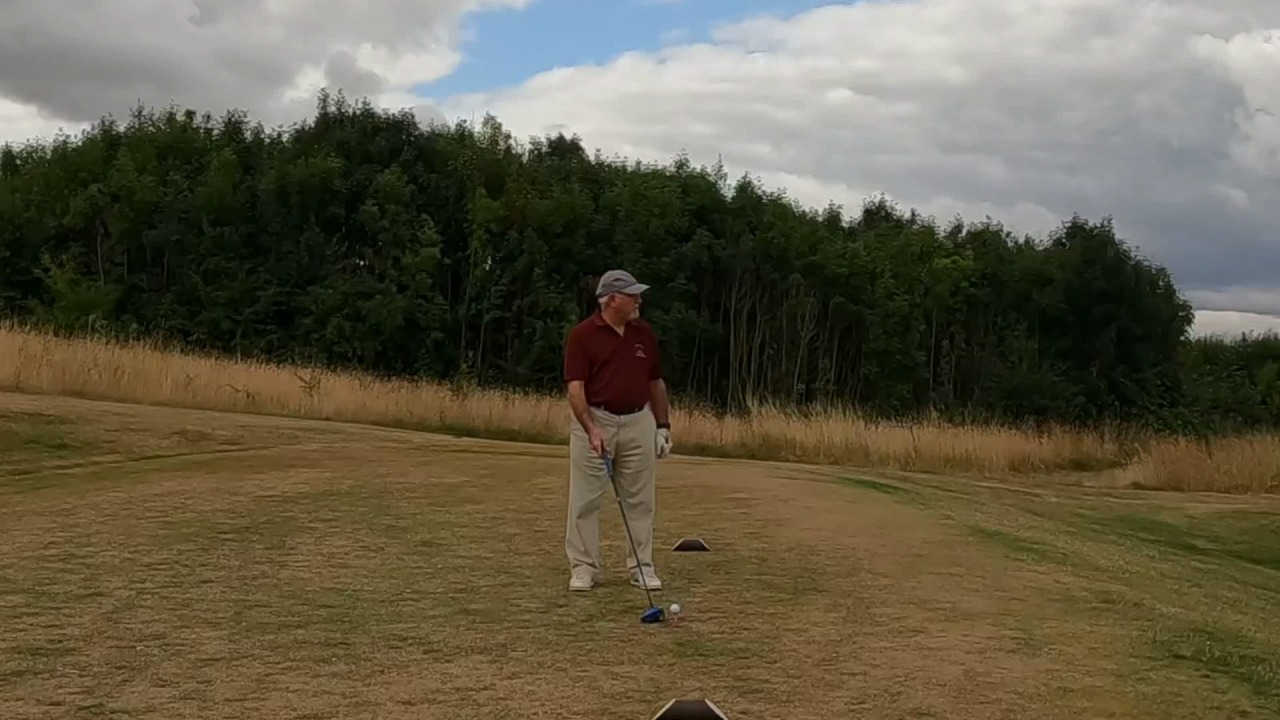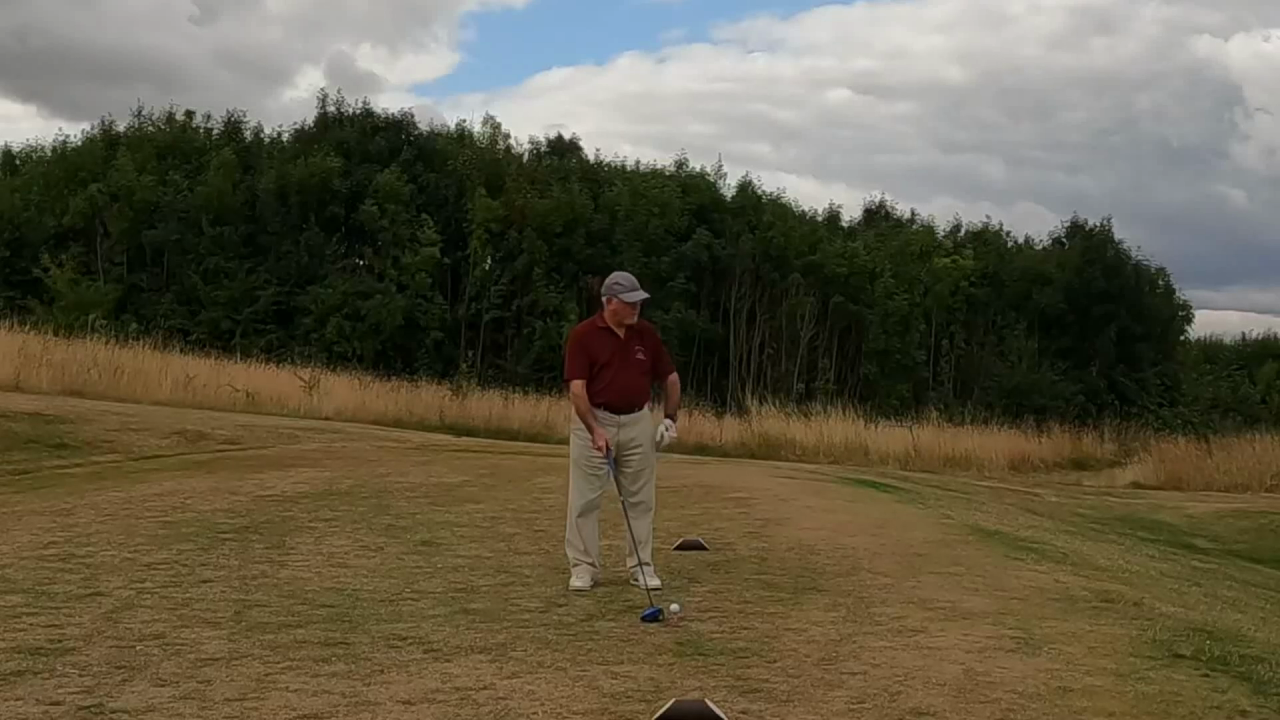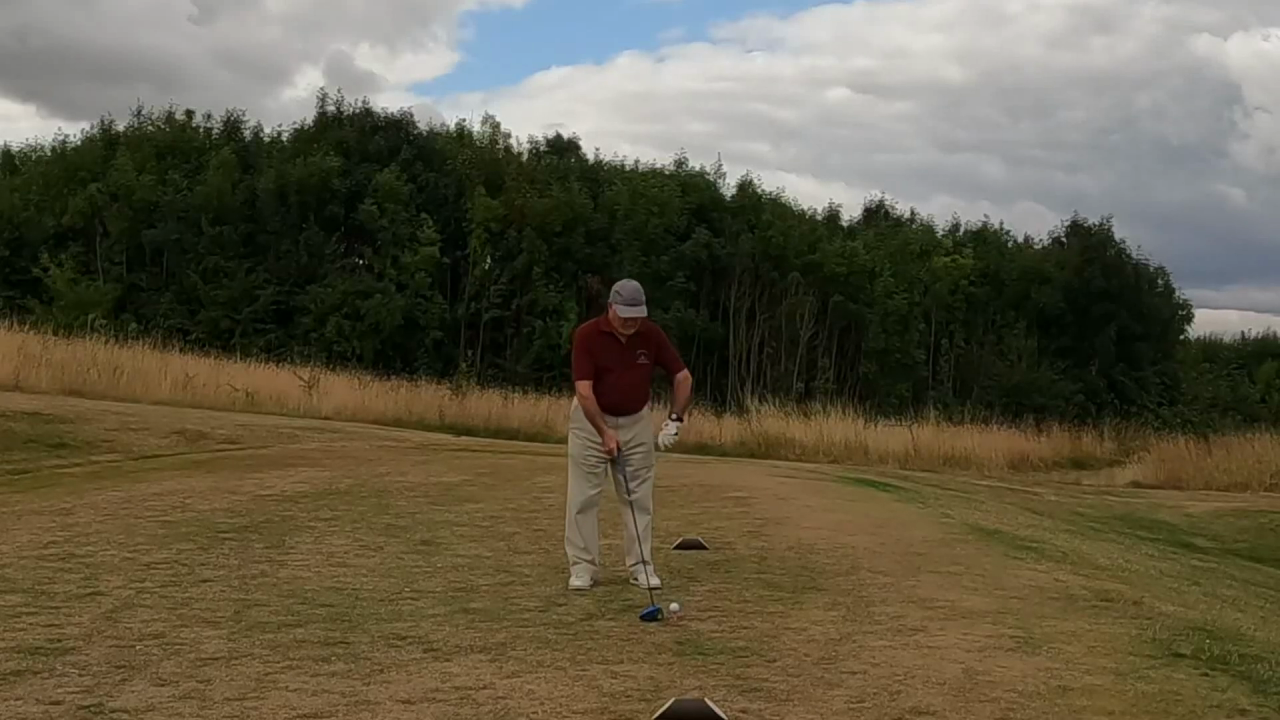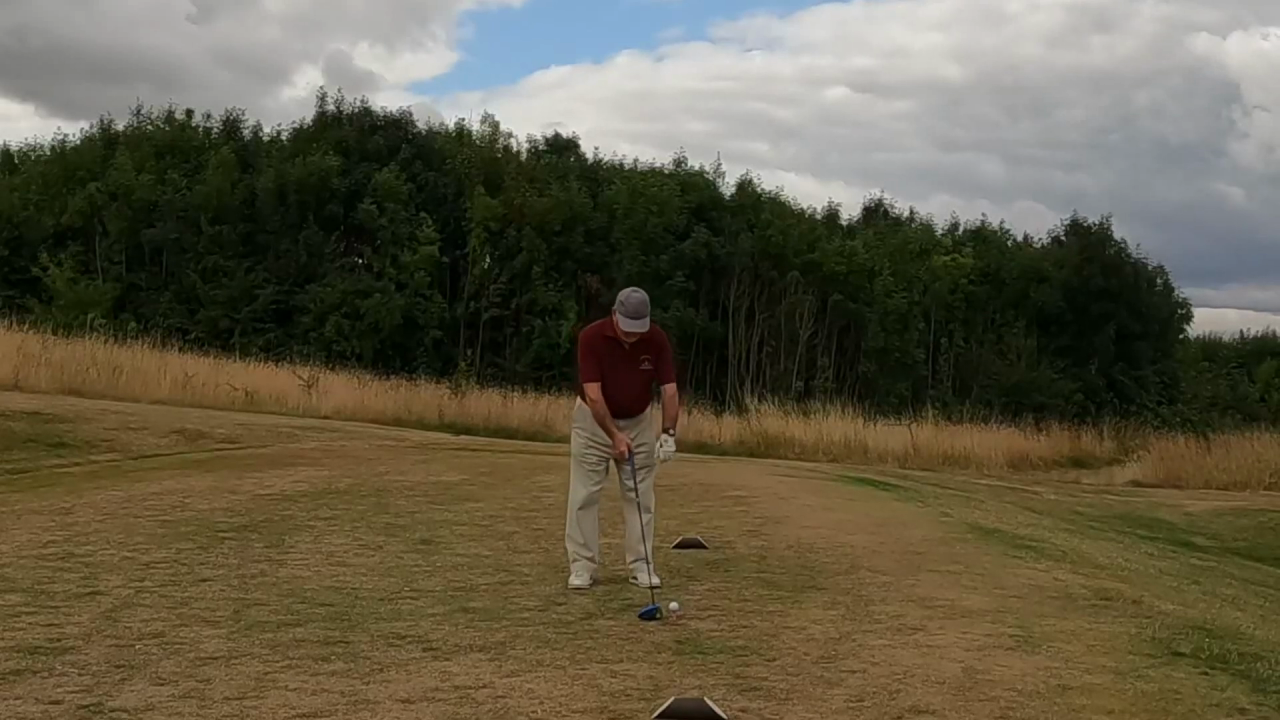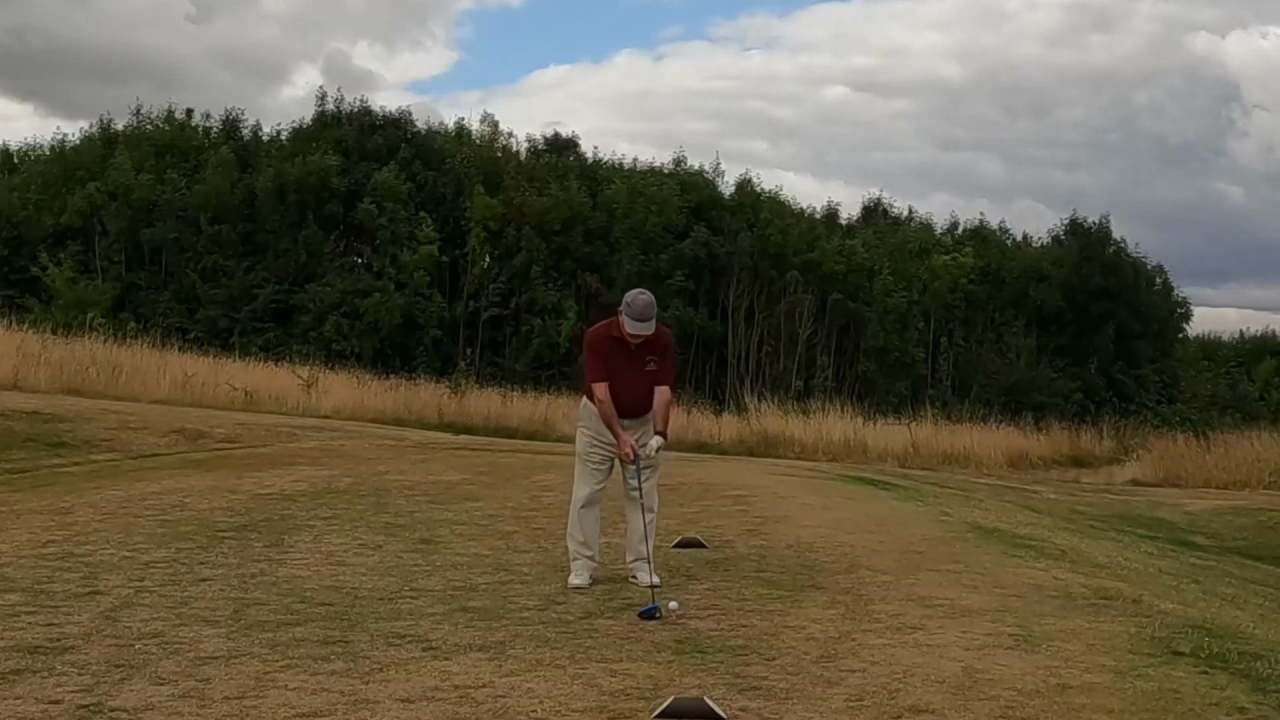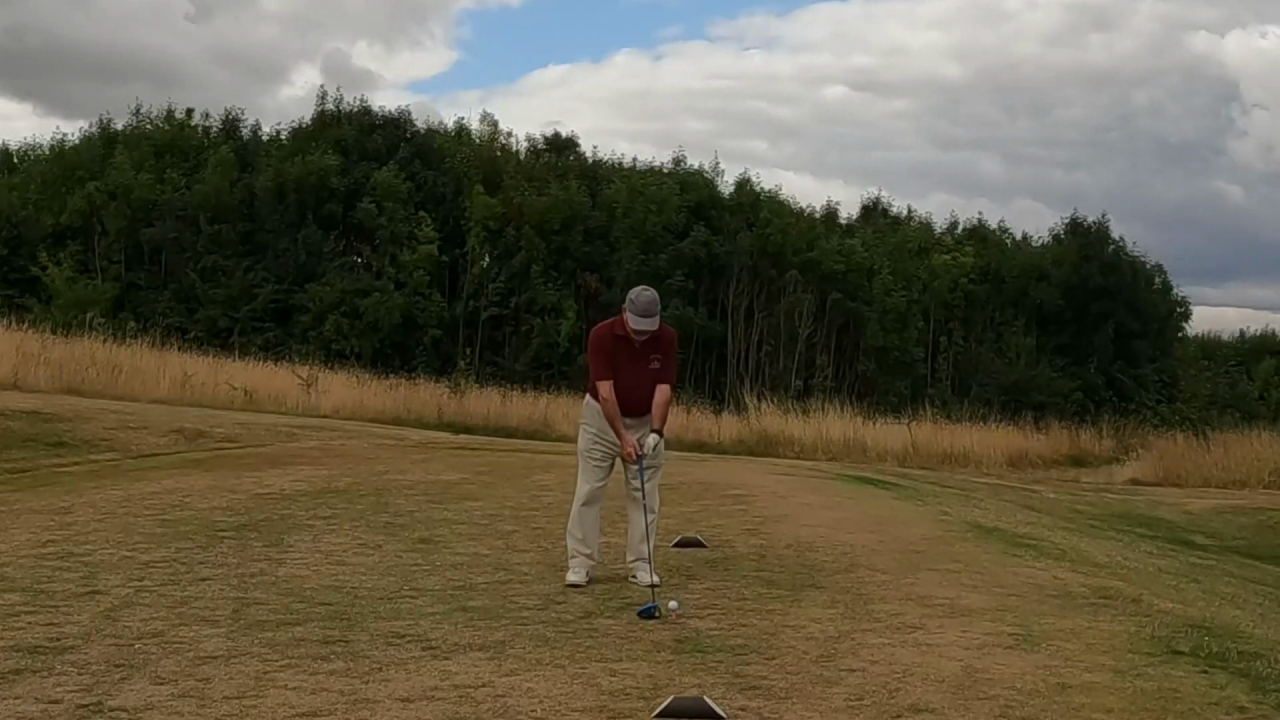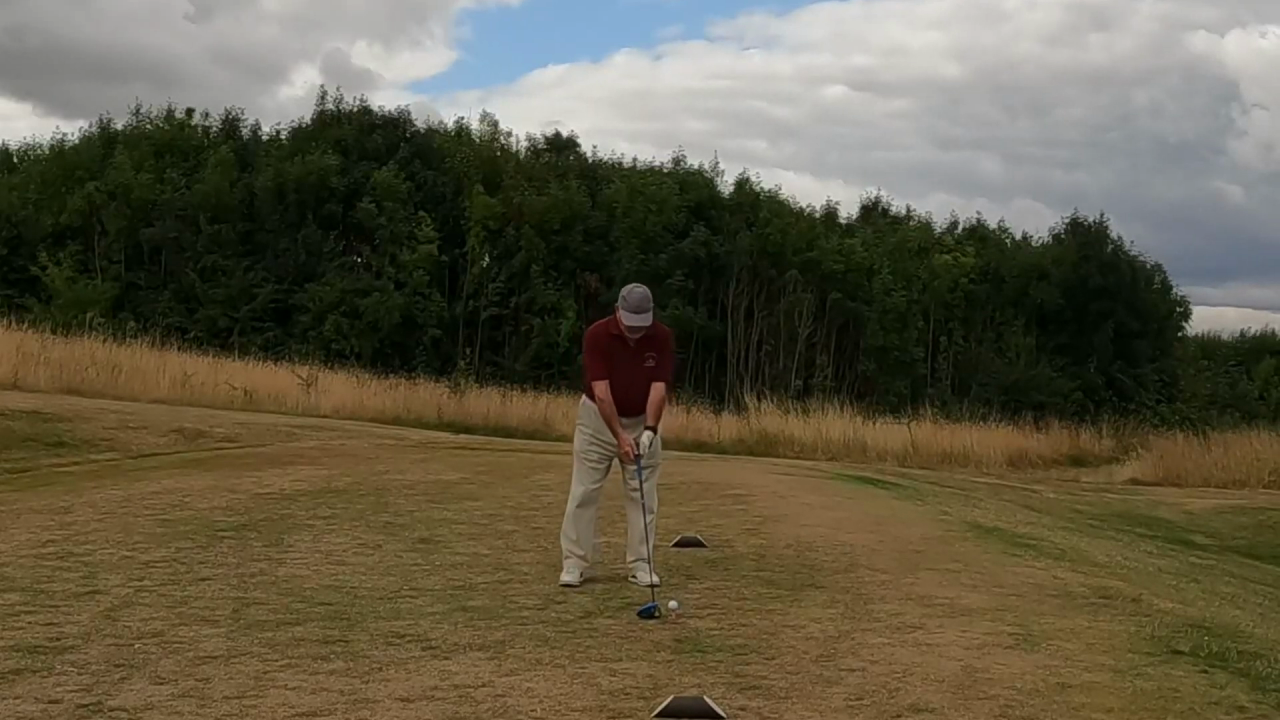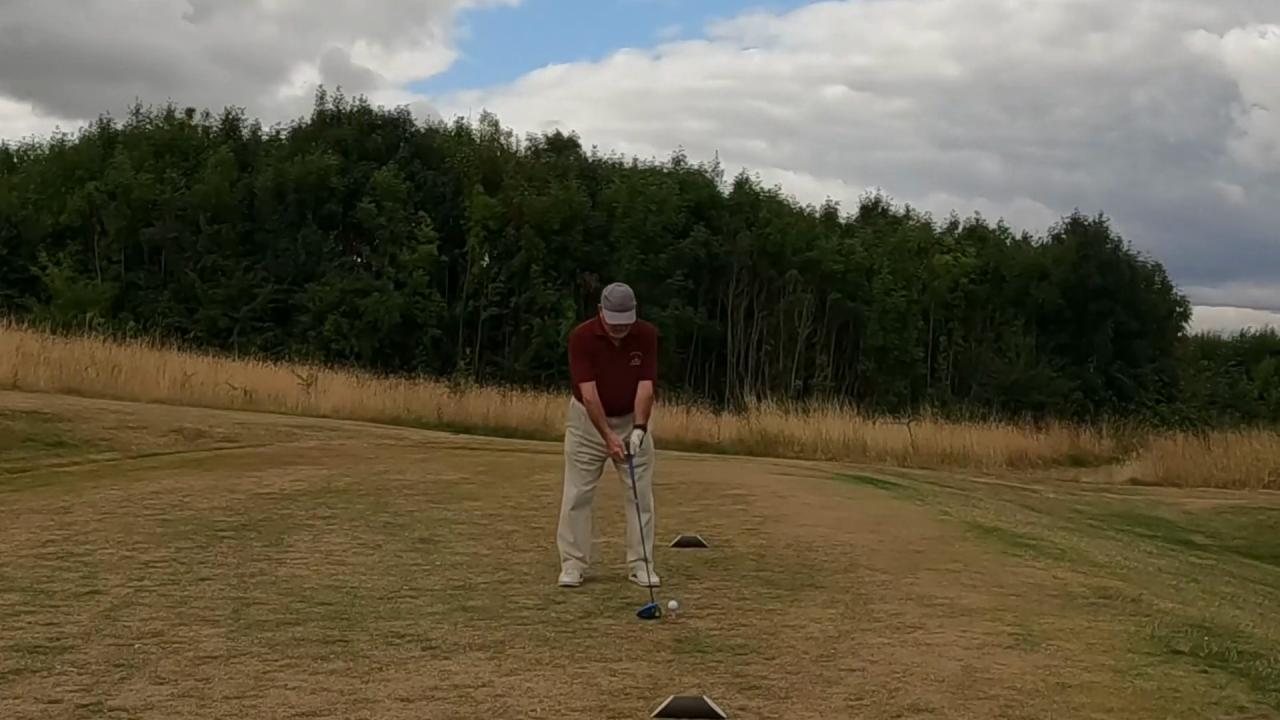
dt=0.2s
person 1, frame 1
left shoulder: (645, 333)
right shoulder: (582, 335)
left elbow: (656, 383)
right elbow: (575, 388)
left wrist: (663, 426)
right wrist: (591, 429)
left hip: (638, 423)
right hip: (595, 422)
left knee: (640, 500)
right knee: (585, 500)
left ankle: (642, 566)
right ankle: (584, 568)
person 1, frame 2
left shoulder: (647, 333)
right shoulder: (583, 334)
left elbow: (670, 378)
right elbow: (577, 388)
left wrist: (669, 418)
right wrist: (594, 429)
left hip: (638, 422)
right hip: (594, 421)
left knee: (640, 500)
right knee: (585, 500)
left ankle: (641, 567)
right ankle: (583, 568)
person 1, frame 3
left shoulder: (652, 334)
right shoulder: (587, 334)
left elbow: (683, 377)
right elbow: (583, 390)
left wrist: (674, 420)
right wrist: (604, 433)
left hip: (636, 422)
right hip: (593, 422)
left knee: (639, 497)
right knee: (584, 497)
left ankle: (641, 565)
right ankle: (583, 566)
person 1, frame 4
left shoulder: (657, 339)
right shoulder: (591, 337)
left elbow: (669, 389)
right elbow: (593, 393)
left wrist: (668, 434)
right wrist: (614, 436)
left hip: (638, 422)
right hip: (593, 421)
left knee: (641, 496)
right knee: (584, 495)
left ankle: (640, 564)
right ankle: (583, 566)
person 1, frame 5
left shoulder: (663, 339)
right shoulder: (597, 337)
left elbow: (663, 390)
right elbow: (600, 393)
left wrist: (659, 435)
right wrist: (619, 437)
left hip: (642, 422)
right hip: (598, 419)
left knee: (643, 496)
right knee: (587, 494)
left ankle: (640, 564)
right ankle: (582, 565)
person 1, frame 6
left shoulder: (667, 338)
right shoulder: (602, 335)
left elbow: (663, 389)
right elbow: (605, 392)
left wrist: (656, 433)
right wrist: (622, 436)
left hip: (644, 422)
right hip: (601, 418)
left knee: (644, 496)
right knee: (588, 491)
left ankle: (640, 564)
right ankle: (580, 563)
person 1, frame 7
left shoulder: (662, 337)
right shoulder: (596, 335)
left elbow: (659, 387)
right elbow: (601, 391)
left wrist: (650, 430)
right wrist: (619, 435)
left hip: (641, 421)
right hip: (597, 418)
left knee: (643, 496)
right knee: (584, 492)
left ankle: (640, 564)
right ankle: (574, 563)
person 1, frame 8
left shoulder: (646, 335)
right shoulder: (581, 336)
left elbow: (645, 386)
right elbow: (589, 392)
left wrist: (639, 429)
right wrist: (608, 436)
left hip: (631, 420)
right hip: (587, 419)
left knee: (640, 495)
right knee: (577, 494)
left ankle: (640, 563)
right ankle: (573, 564)
